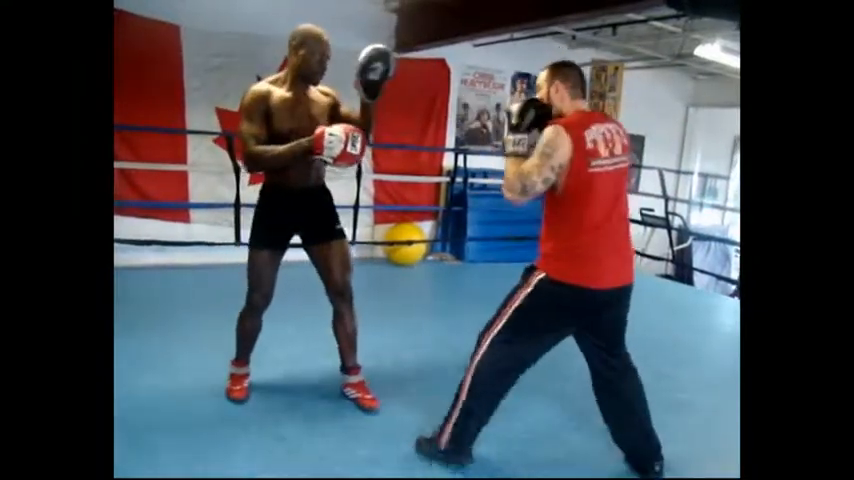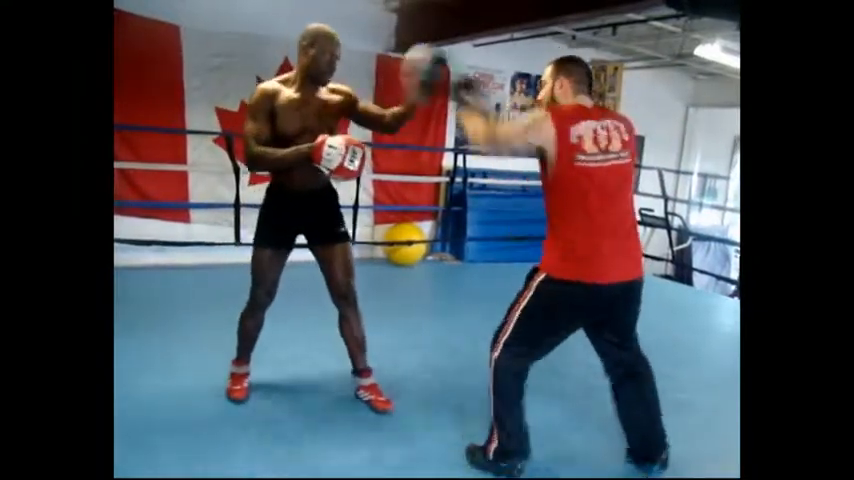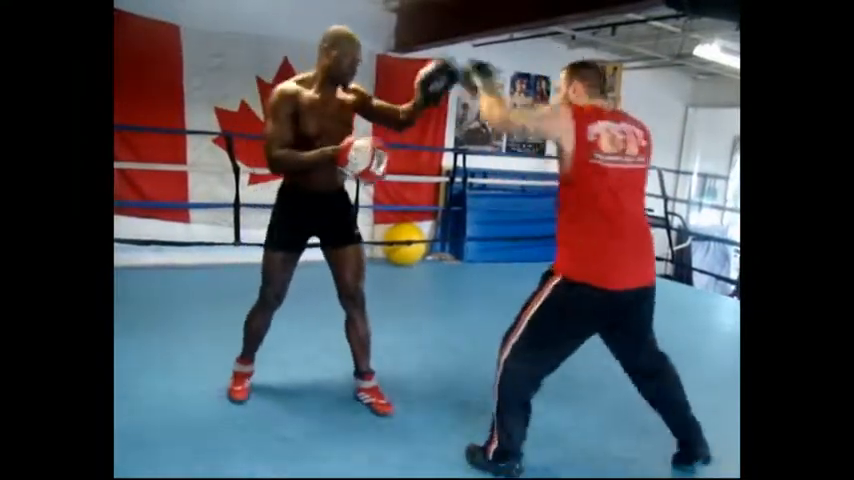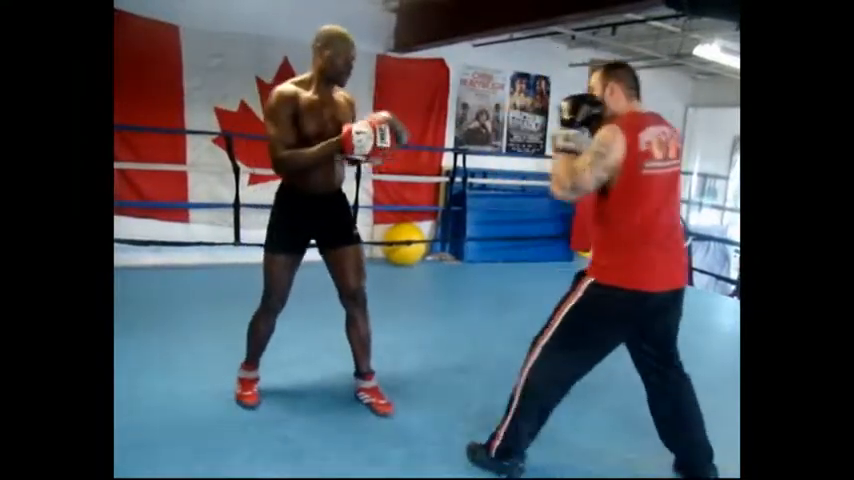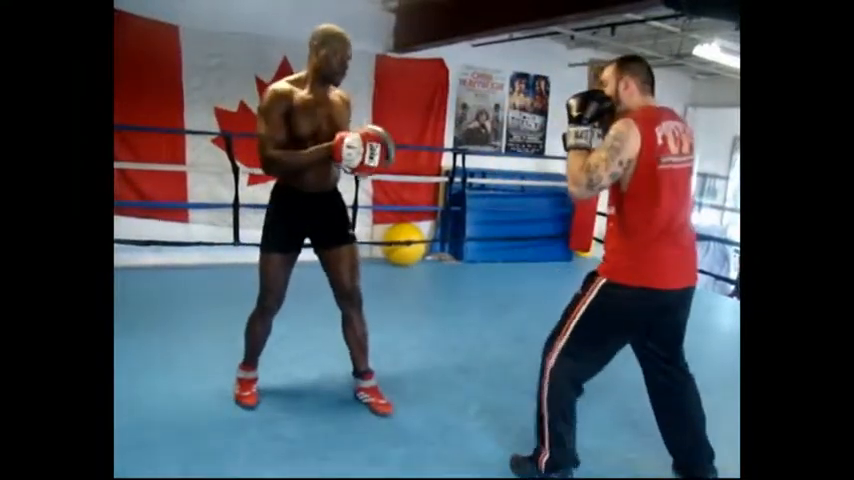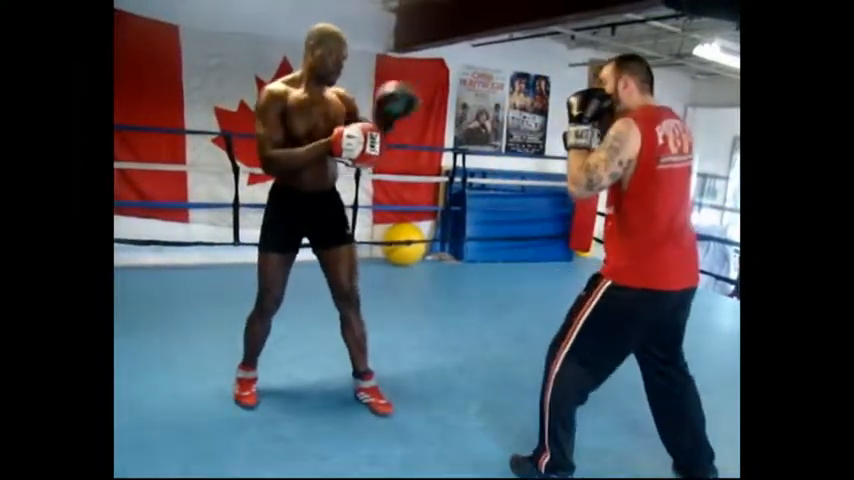
dt=0.2s
person 1, frame 1
left shoulder: (560, 134)
right shoulder: (616, 131)
left elbow: (518, 190)
left wrist: (517, 138)
left hip: (566, 276)
right hip: (617, 276)
left knee: (496, 351)
right knee: (613, 363)
left ankle: (450, 442)
person 1, frame 2
left shoulder: (550, 123)
right shoulder: (623, 126)
left elbow: (486, 137)
left wrist: (464, 97)
left hip: (571, 273)
right hip: (626, 272)
left knee: (509, 351)
right knee: (626, 359)
person 1, frame 3
left shoulder: (567, 120)
right shoulder: (638, 131)
left elbow: (499, 117)
left wrist: (480, 82)
left hip: (583, 277)
right hip: (638, 276)
left knee: (519, 356)
right knee: (648, 361)
person 1, frame 4
left shoulder: (616, 134)
right shoulder: (667, 132)
left elbow: (566, 188)
left wrist: (567, 137)
right wrist: (588, 136)
left hip: (619, 281)
right hip: (669, 280)
left knee: (548, 359)
right knee: (665, 369)
person 1, frame 5
left shoulder: (631, 128)
right shoulder: (678, 127)
left elbow: (581, 186)
left wrist: (579, 129)
right wrist: (602, 126)
left hip: (632, 279)
right hip: (679, 277)
left knee: (563, 359)
right knee: (670, 369)
person 1, frame 6
left shoulder: (630, 127)
right shoulder: (674, 125)
left elbow: (581, 186)
left wrist: (579, 129)
right wrist: (599, 127)
left hip: (635, 279)
right hip: (679, 277)
left knee: (567, 363)
right knee: (668, 370)
person 2, frame 1
left shoulder: (326, 98)
right shoulder: (261, 96)
left elbow: (360, 136)
right elbow: (252, 157)
left wrist: (370, 97)
right wrist: (308, 145)
left hip: (317, 201)
right hip: (276, 203)
left knee: (342, 292)
right knee: (258, 299)
left ankle: (352, 376)
right ankle: (239, 369)
person 2, frame 2
left shoulder: (339, 97)
right shoulder: (267, 95)
left elbow: (388, 123)
right elbow: (253, 156)
left wrist: (417, 95)
right wrist: (308, 151)
left hip: (323, 202)
right hip: (281, 202)
left knee: (346, 295)
right knee: (260, 297)
left ankle: (364, 379)
right ankle: (241, 369)
person 2, frame 3
left shoulder: (354, 97)
right shoulder: (287, 95)
left elbow: (399, 118)
right elbow: (276, 159)
left wrist: (427, 97)
right wrist: (333, 153)
left hip: (336, 203)
right hip: (295, 203)
left knee: (354, 297)
right knee: (269, 298)
left ankle: (365, 381)
right ankle: (244, 367)
person 2, frame 4
left shoulder: (346, 101)
right shoulder: (286, 97)
right elbow: (281, 161)
left wrist: (374, 137)
right wrist: (339, 143)
left hip: (334, 205)
right hip: (294, 206)
left knee: (356, 297)
right knee: (273, 303)
left ankle: (366, 381)
right ankle: (249, 374)
person 2, frame 5
left shoulder: (342, 101)
right shoulder: (281, 95)
right elbow: (270, 161)
left wrist: (364, 143)
right wrist: (329, 149)
left hip: (330, 204)
right hip: (289, 205)
left knee: (351, 297)
right knee: (269, 303)
left ankle: (364, 381)
right ankle: (247, 374)
person 2, frame 6
left shoulder: (341, 99)
right shoulder: (277, 95)
left elbow: (370, 135)
right elbow: (270, 160)
left wrist: (386, 113)
right wrist: (329, 145)
left hip: (328, 204)
right hip: (287, 206)
left knee: (349, 298)
right knee: (268, 303)
left ankle: (365, 381)
right ankle: (247, 374)
